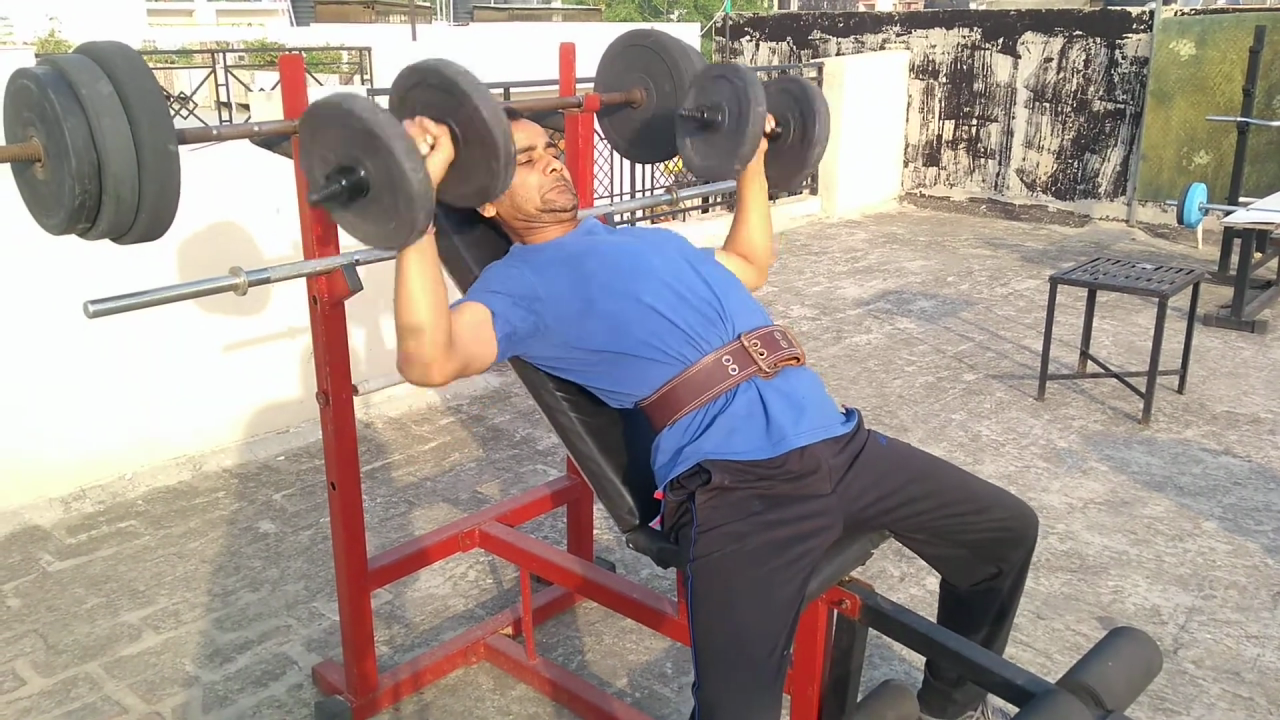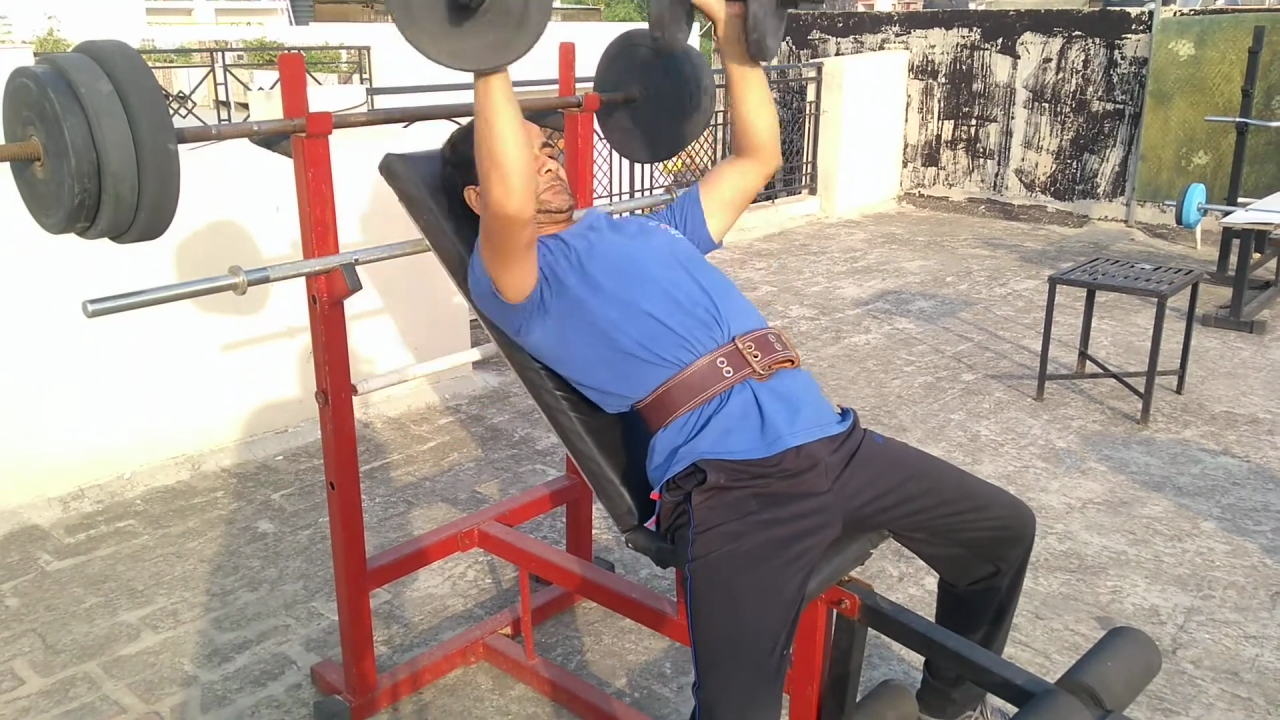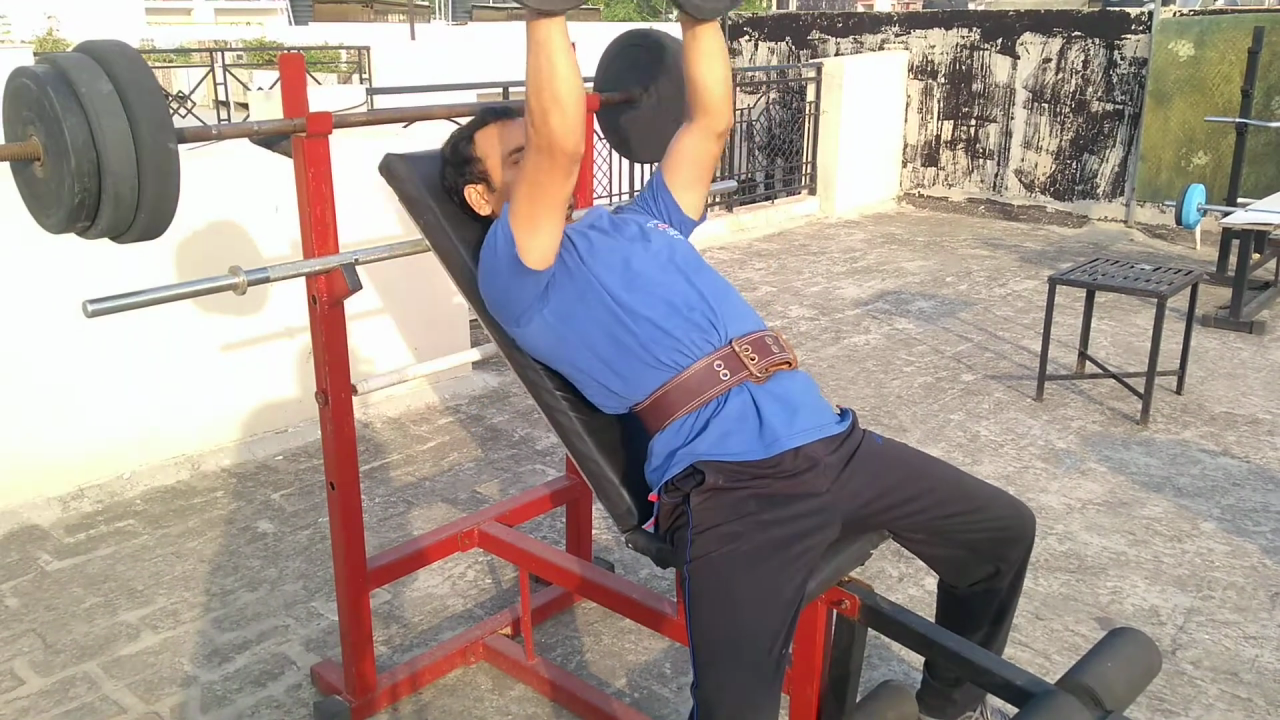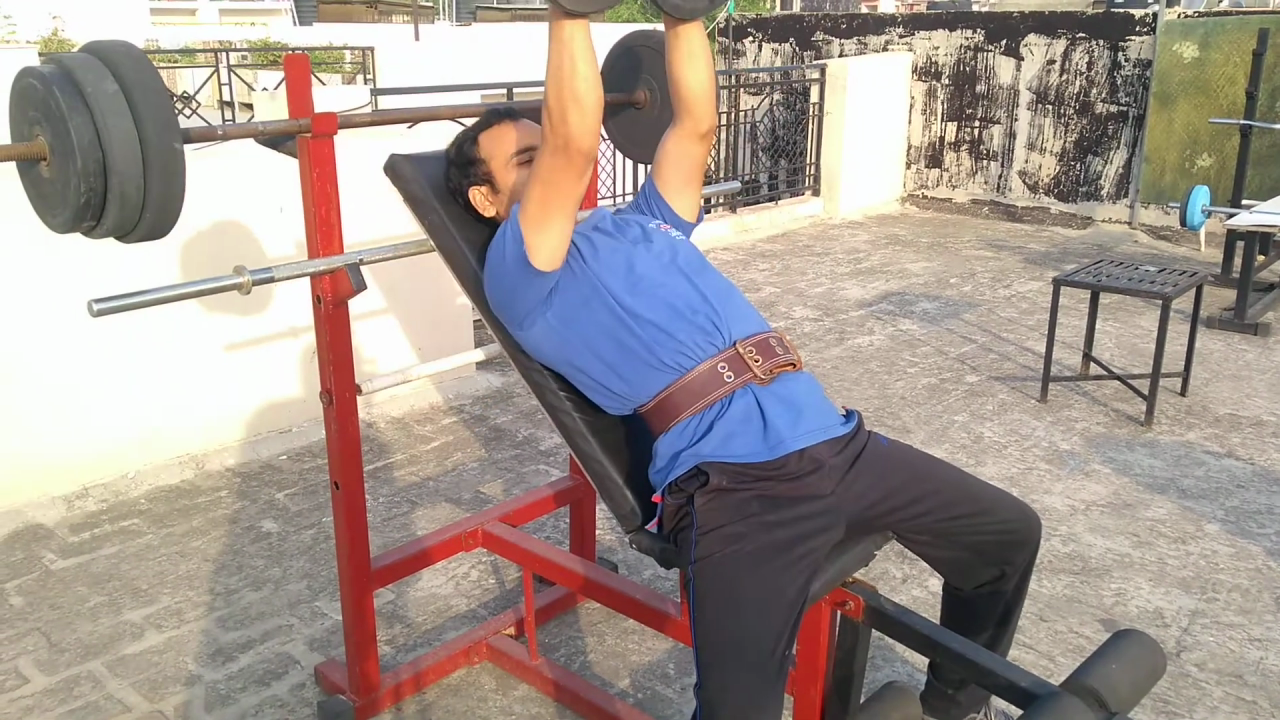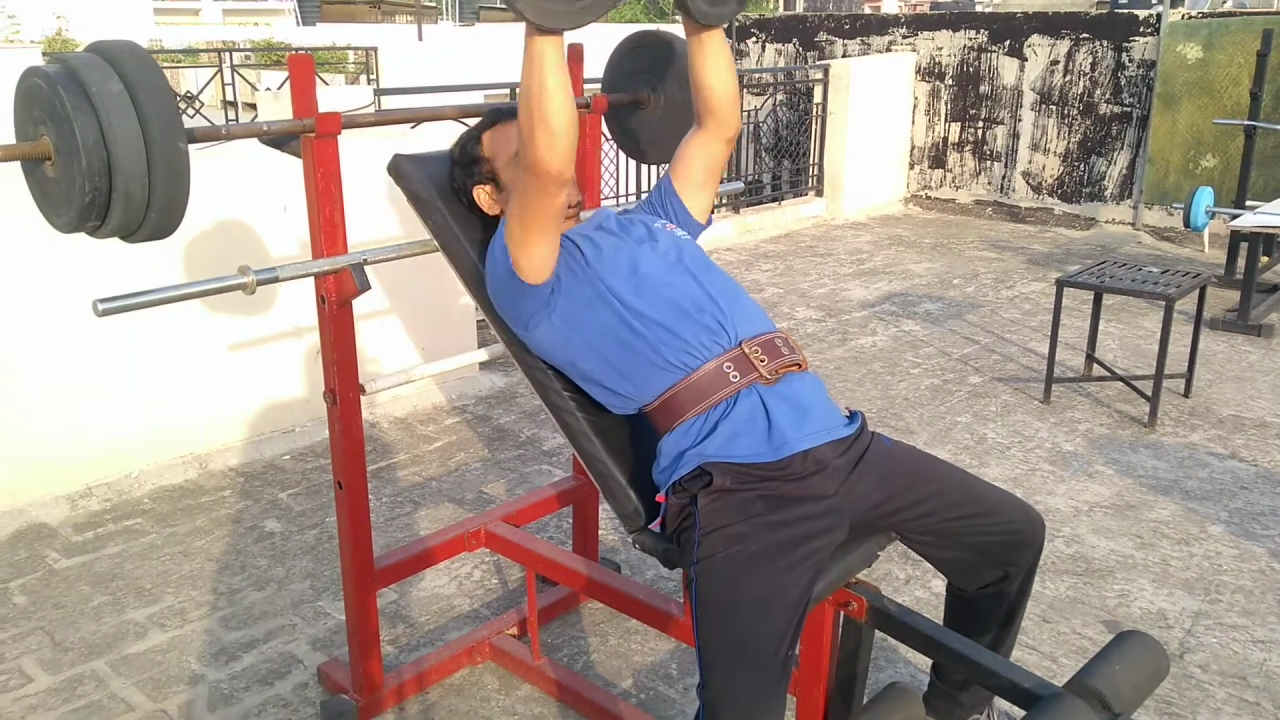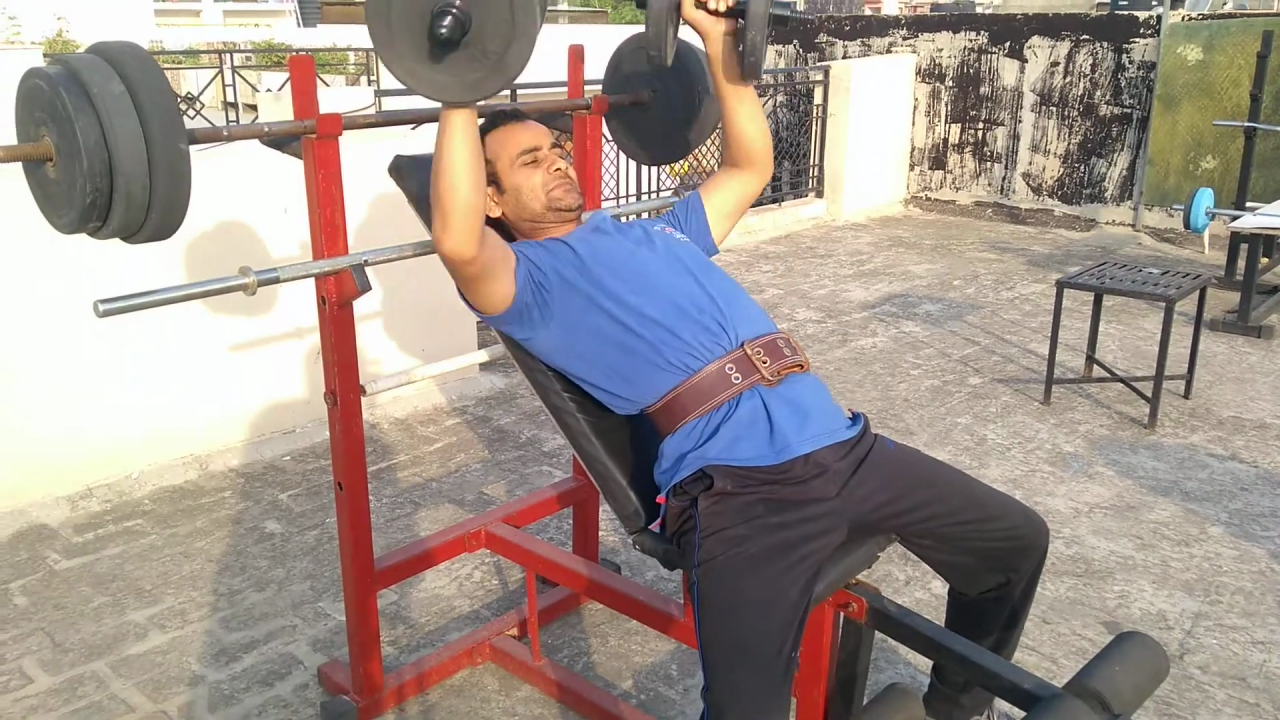
dt=0.2s
person 1, frame 1
left shoulder: (636, 235)
right shoulder: (516, 279)
left elbow: (751, 264)
right elbow: (431, 360)
left wrist: (752, 160)
left hip: (831, 437)
right hip: (728, 475)
left knee: (1004, 533)
person 1, frame 2
left shoulder: (648, 227)
right shoulder: (516, 274)
left elbow: (758, 159)
right elbow: (508, 206)
right wrist: (492, 71)
left hip: (828, 436)
right hip: (730, 479)
left knee: (1004, 530)
person 1, frame 3
left shoulder: (641, 222)
right shoulder: (516, 271)
left elbow: (709, 120)
right elbow: (561, 143)
left wrist: (699, 14)
right wrist: (546, 16)
left hip: (828, 437)
right hip: (729, 481)
left knee: (1005, 530)
person 1, frame 4
left shoulder: (640, 224)
right shoulder: (521, 272)
left elbow: (696, 124)
right elbow: (577, 143)
left wrist: (682, 16)
right wrist: (567, 14)
left hip: (832, 440)
right hip: (732, 483)
left knee: (1011, 532)
person 1, frame 5
left shoulder: (645, 225)
right shoulder: (529, 268)
left elbow: (716, 126)
right elbow: (548, 160)
left wrist: (697, 16)
right wrist: (547, 26)
left hip: (835, 439)
right hip: (737, 483)
left knee: (1014, 534)
person 1, frame 6
left shoulder: (651, 231)
right shoulder: (529, 272)
left elbow: (750, 169)
right elbow: (456, 243)
right wrist: (463, 96)
left hip: (842, 441)
right hip: (742, 487)
left knee: (1017, 541)
